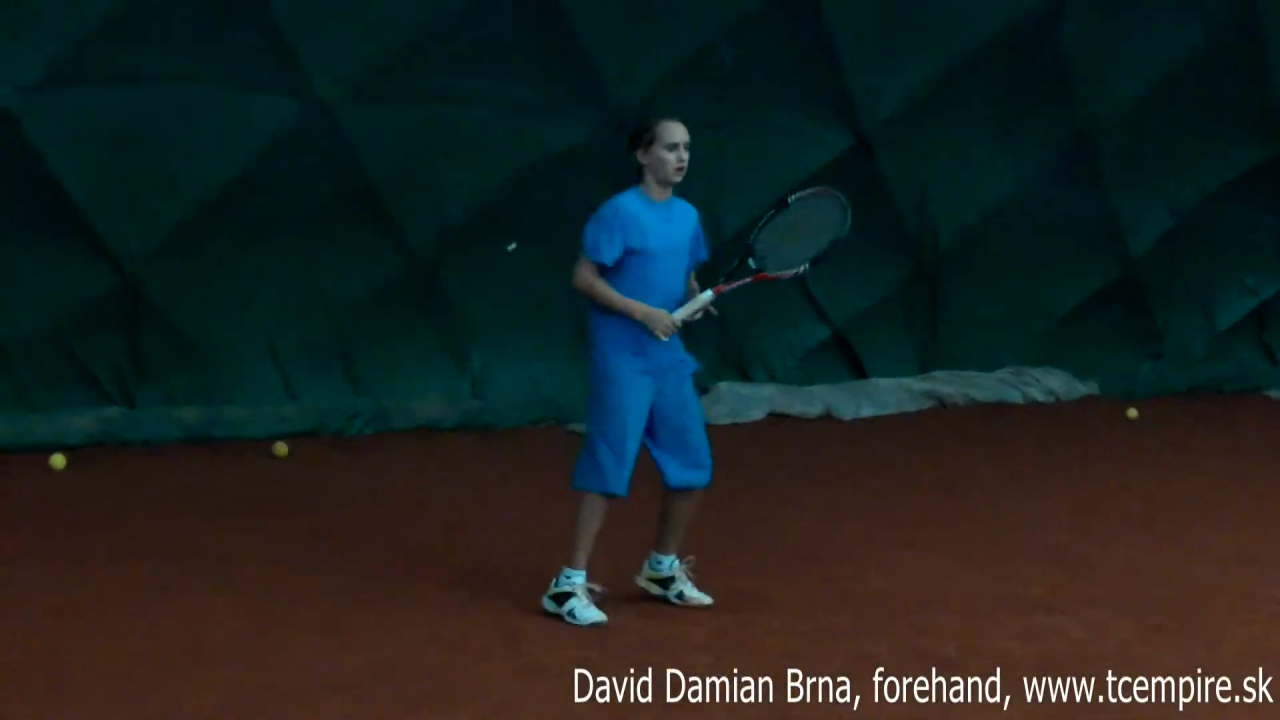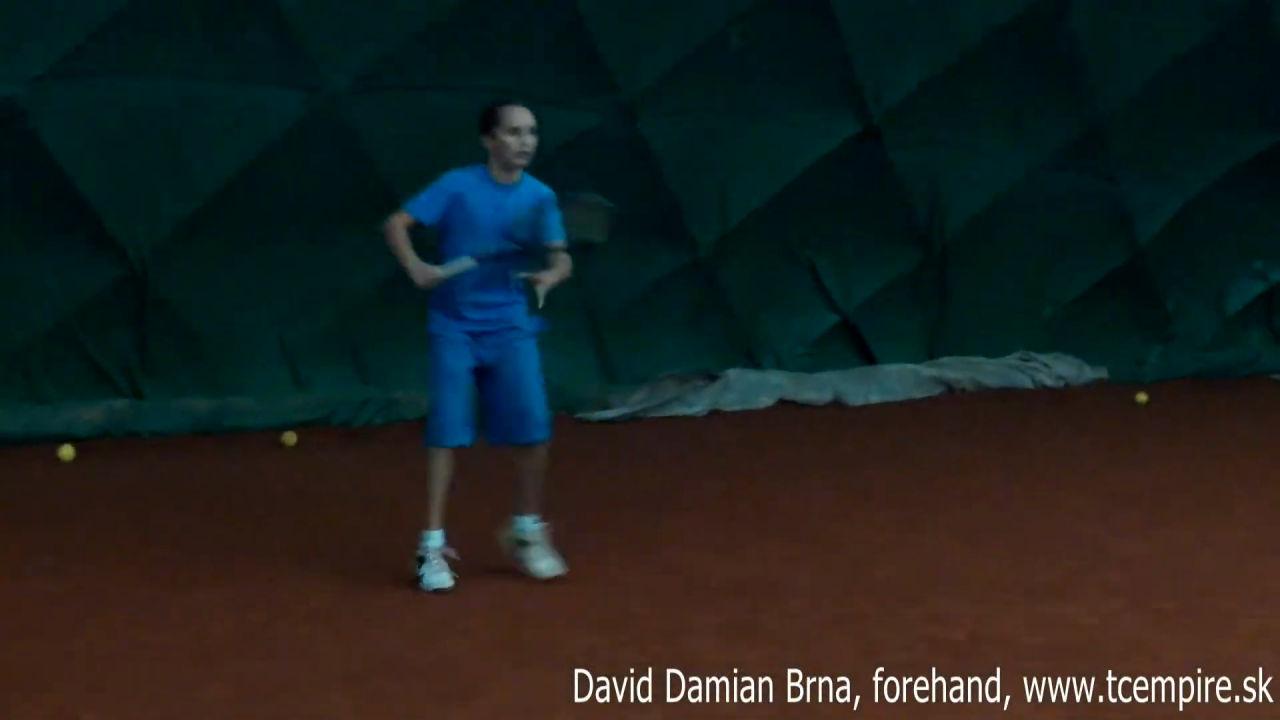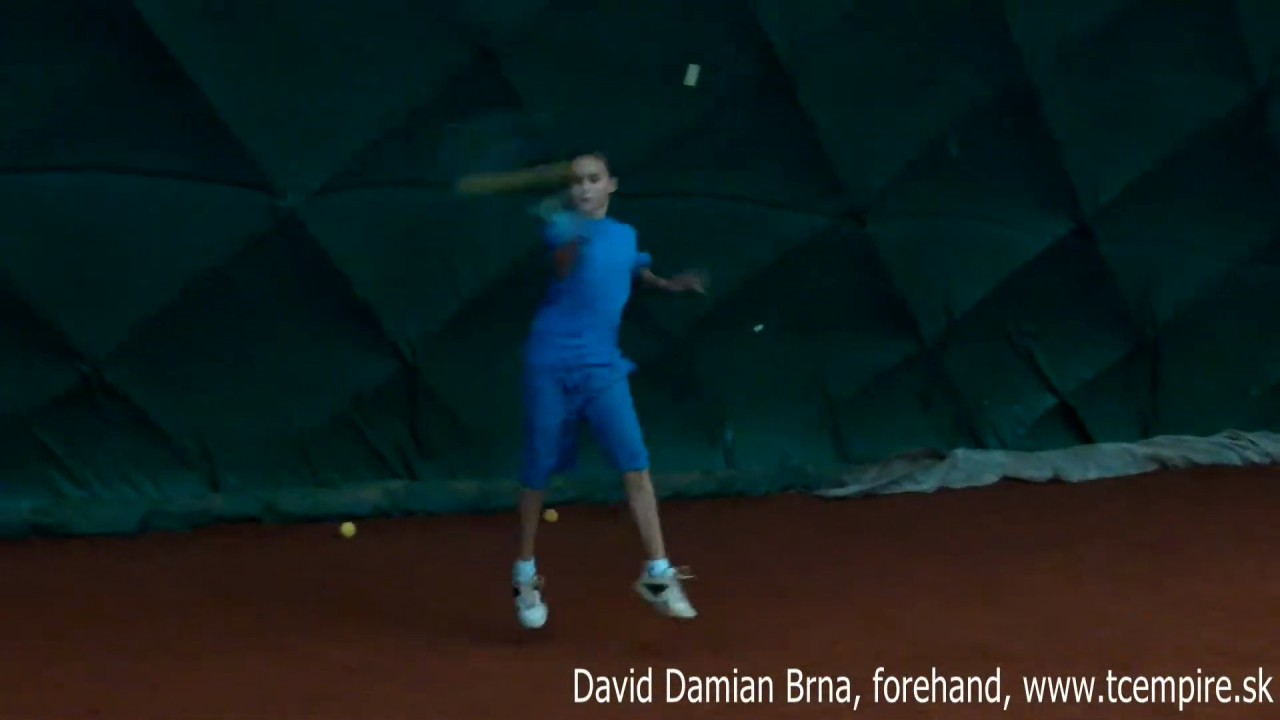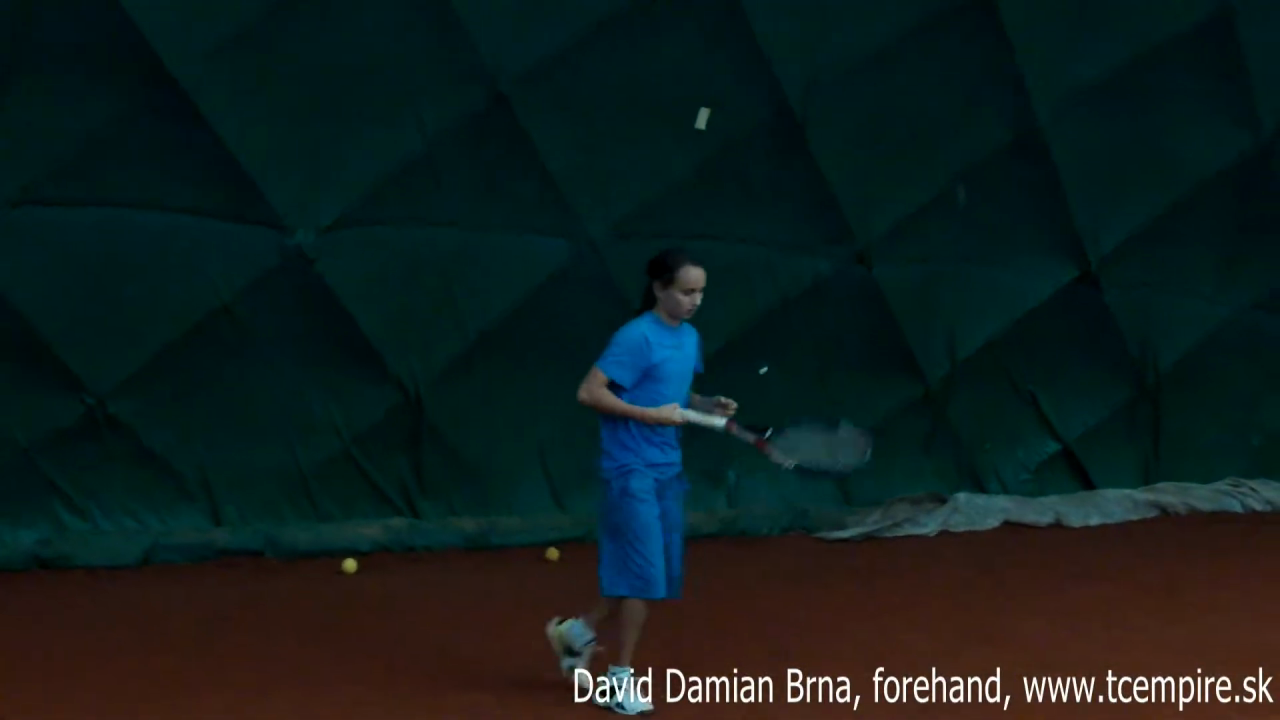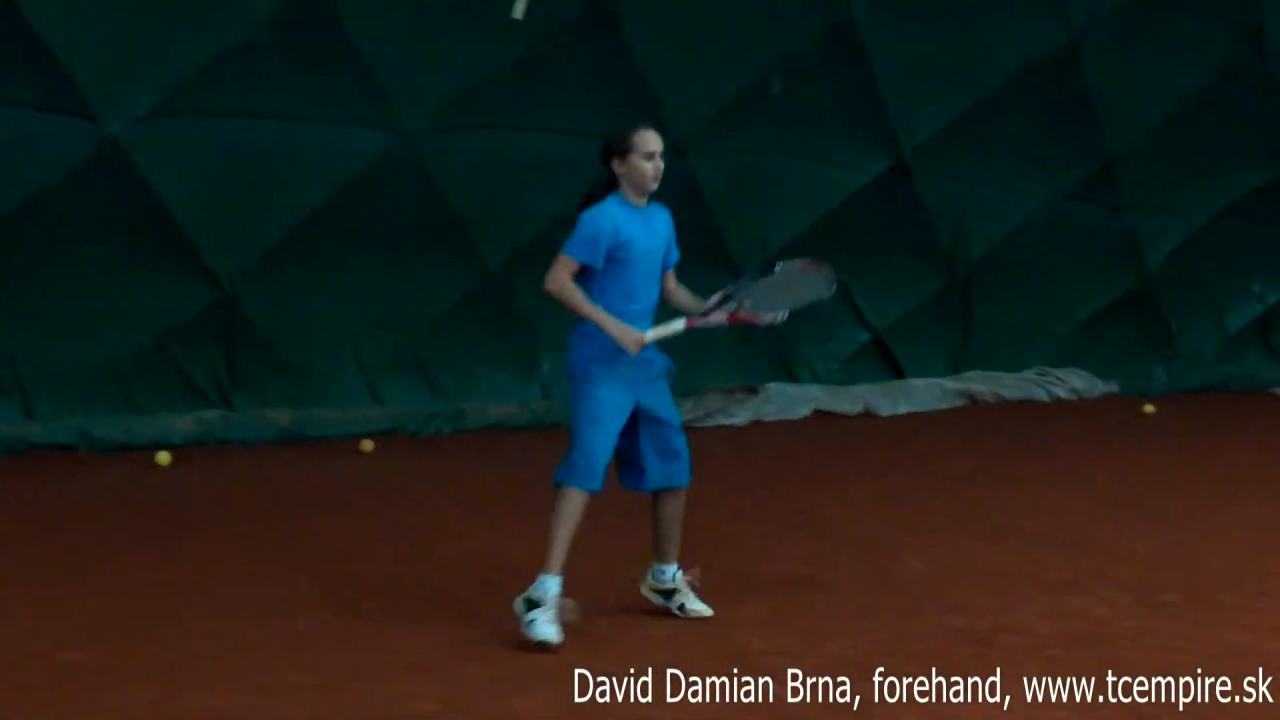
dt=1s
person 1, frame 1
left shoulder: (688, 216)
right shoulder: (619, 211)
right elbow: (583, 279)
left wrist: (698, 301)
right wrist: (643, 312)
left hip: (669, 359)
right hip: (621, 359)
left knee: (693, 470)
right knee: (608, 471)
left ankle: (662, 568)
right ankle: (570, 583)
person 1, frame 2
left shoulder: (540, 196)
right shoulder: (457, 185)
left elbow: (561, 258)
right elbow: (397, 222)
left wrist: (548, 277)
right wrist: (416, 265)
left hip: (510, 326)
right hip: (454, 325)
left knee: (531, 424)
right knee: (448, 431)
left ankle: (526, 529)
right ankle: (432, 545)
person 1, frame 3
left shoulder: (626, 236)
right shoulder: (561, 226)
left elbow: (640, 275)
right elbow: (559, 268)
left wrist: (670, 283)
right wrist: (569, 246)
left hip: (601, 368)
right hip: (550, 366)
left knee: (633, 464)
right knee: (537, 471)
left ankle: (658, 574)
right ankle: (526, 574)
person 1, frame 4
left shoulder: (689, 337)
right shoulder: (635, 337)
right elbow: (589, 393)
left wrist: (709, 404)
right wrist: (648, 413)
left hip: (667, 471)
right hip: (631, 471)
left knee: (638, 574)
right knee: (644, 574)
left ankle: (575, 634)
right ankle: (619, 676)
person 1, frame 5
left shoulder: (661, 219)
right shoulder: (600, 219)
right elbow: (555, 281)
left wrist: (704, 311)
right wrist: (611, 326)
left hip: (644, 365)
right hip: (600, 365)
left knee: (672, 467)
right knee: (584, 467)
left ankle: (665, 580)
right ankle: (544, 593)
